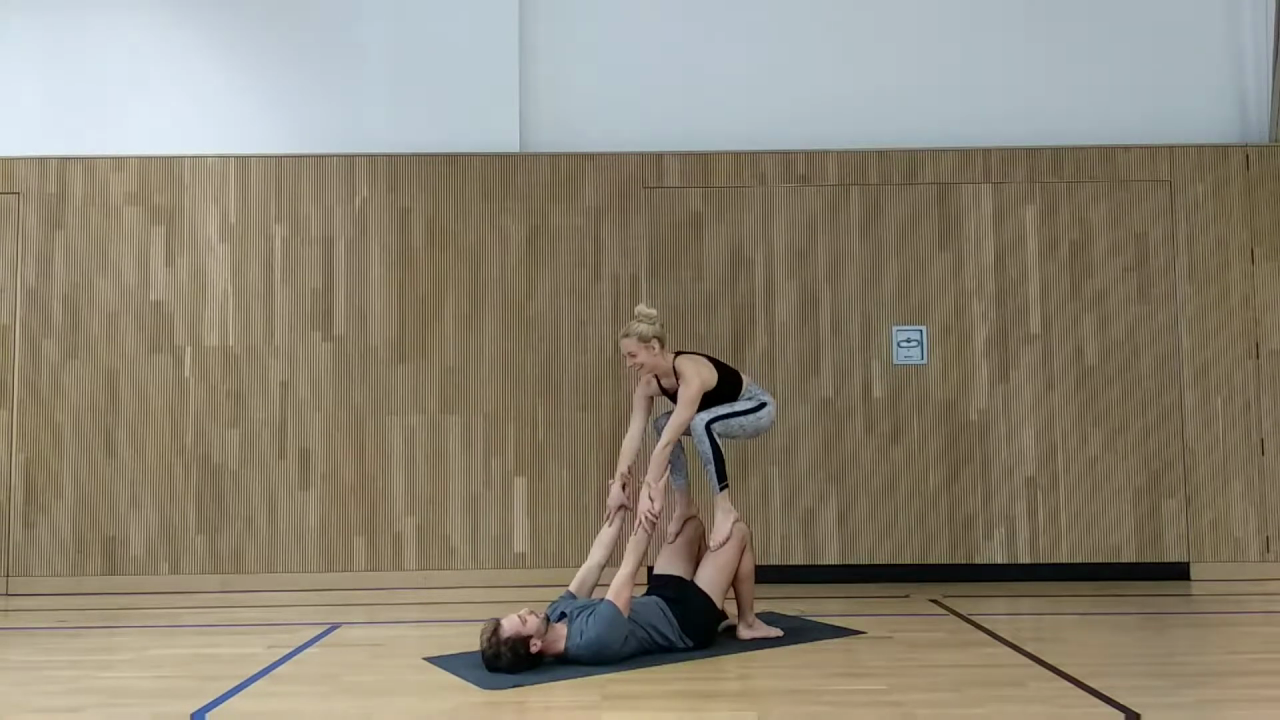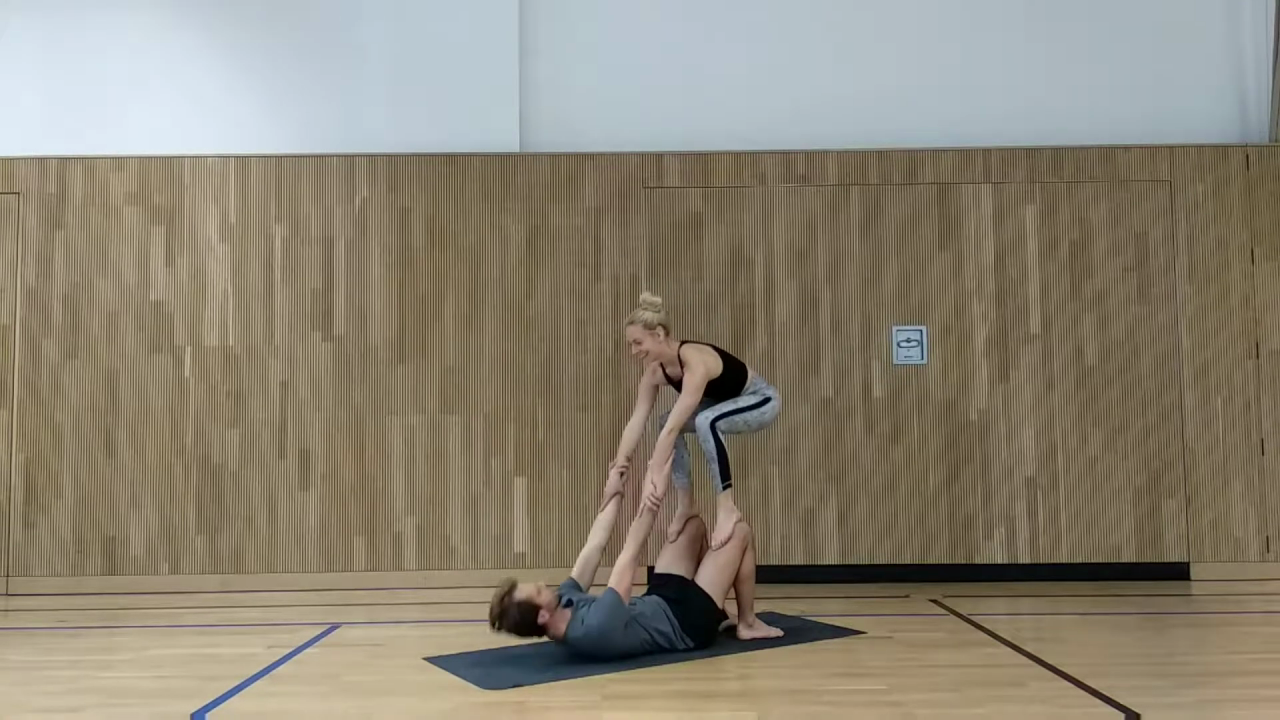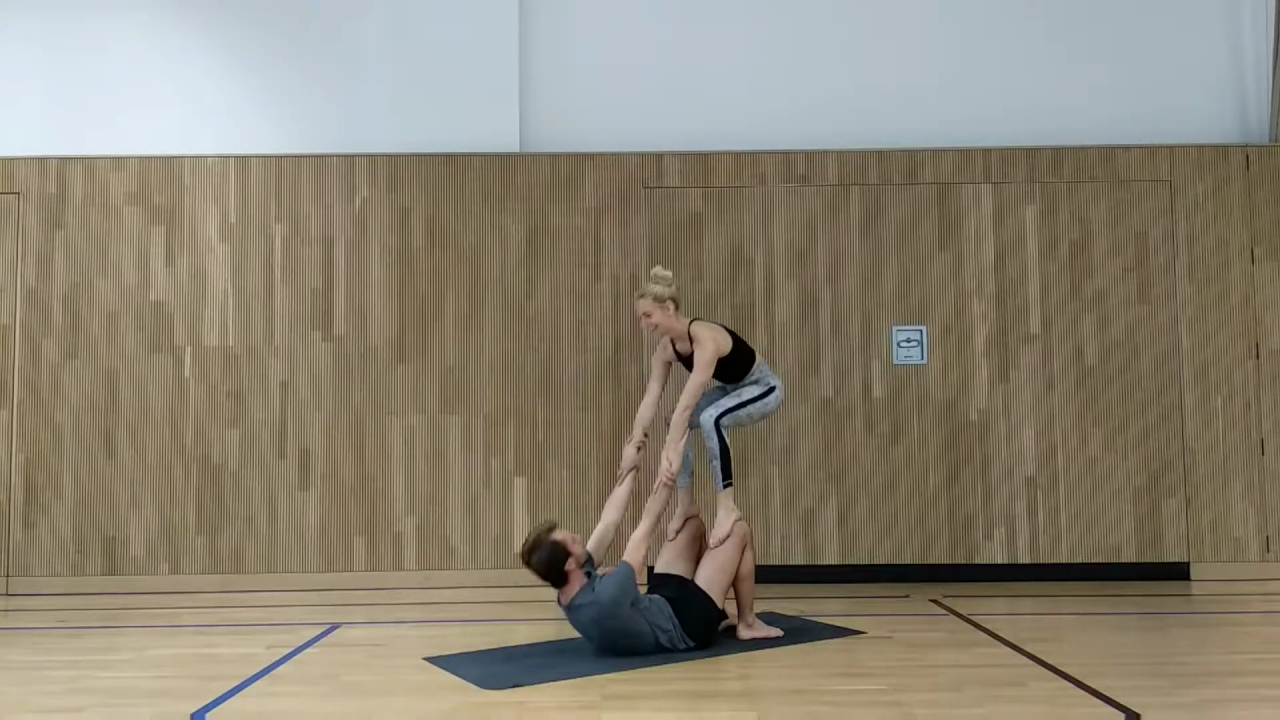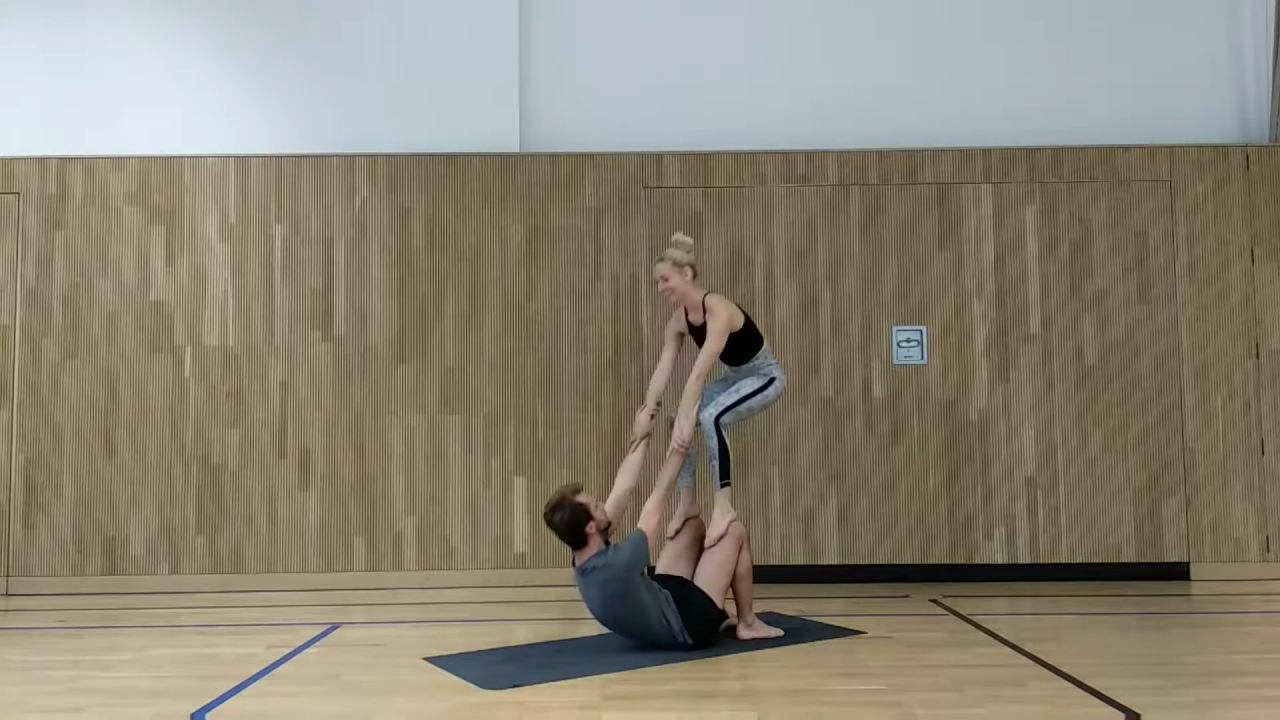
dt=0.3s
person 1, frame 1
left shoulder: (556, 616)
right shoulder: (593, 640)
left elbow: (594, 562)
right elbow: (628, 570)
left wrist: (619, 509)
right wrist: (649, 511)
left hip: (658, 605)
right hip: (686, 624)
left knee: (693, 525)
right knee: (738, 532)
left ankle: (717, 613)
right ankle: (748, 624)
person 1, frame 2
left shoulder: (563, 603)
right shoulder: (595, 630)
left elbow: (594, 546)
right elbow: (629, 557)
left wrist: (614, 495)
right wrist: (652, 501)
left hip: (658, 603)
right hip: (687, 625)
left knee: (694, 525)
right knee: (740, 532)
left ankle: (716, 614)
right ankle: (748, 624)
person 1, frame 3
left shoulder: (573, 587)
right shoulder: (605, 600)
left elbow: (609, 523)
right elbow: (643, 534)
left wrist: (631, 469)
right wrist: (666, 481)
left hip: (661, 606)
right hip: (687, 630)
left knee: (693, 524)
right knee: (739, 532)
left ankle: (718, 615)
right ankle: (748, 624)
person 1, frame 4
left shoulder: (585, 558)
right shoulder: (618, 565)
left elbow: (623, 490)
right elbow: (655, 503)
left wrist: (642, 436)
right wrist: (677, 452)
left hip: (666, 601)
right hip: (688, 629)
left knee: (693, 525)
right knee: (735, 532)
left ankle: (719, 615)
right ankle: (747, 623)
person 2, frame 1
left shoulder: (690, 374)
right shoulder: (648, 383)
left elbow: (667, 443)
right elbow: (633, 435)
right wrist: (616, 488)
left hip: (757, 406)
right hip: (726, 409)
left knee: (702, 423)
right knee: (662, 424)
left ankle: (724, 509)
right ankle: (683, 506)
person 2, frame 2
left shoulder: (695, 362)
right shoulder: (654, 371)
left elbow: (671, 429)
right elbow: (636, 422)
right wrist: (617, 470)
left hip: (761, 400)
right hip: (728, 401)
left knee: (706, 421)
right knee: (670, 422)
left ankle: (727, 509)
right ankle: (685, 506)
person 2, frame 3
left shoulder: (704, 338)
right shoulder: (665, 348)
left elbow: (686, 404)
right elbow: (650, 399)
right wrist: (632, 446)
left hip: (763, 387)
right hip: (732, 388)
left knee: (710, 420)
right knee: (676, 425)
left ankle: (727, 508)
right ankle: (686, 504)
person 2, frame 4
left shoulder: (718, 310)
right shoulder: (678, 319)
left elbow: (699, 373)
right elbow: (664, 368)
left wrist: (685, 419)
right wrist: (647, 411)
left hip: (764, 376)
right hip: (735, 376)
left knee: (710, 418)
right knee: (682, 422)
left ankle: (723, 507)
right ankle: (688, 504)
